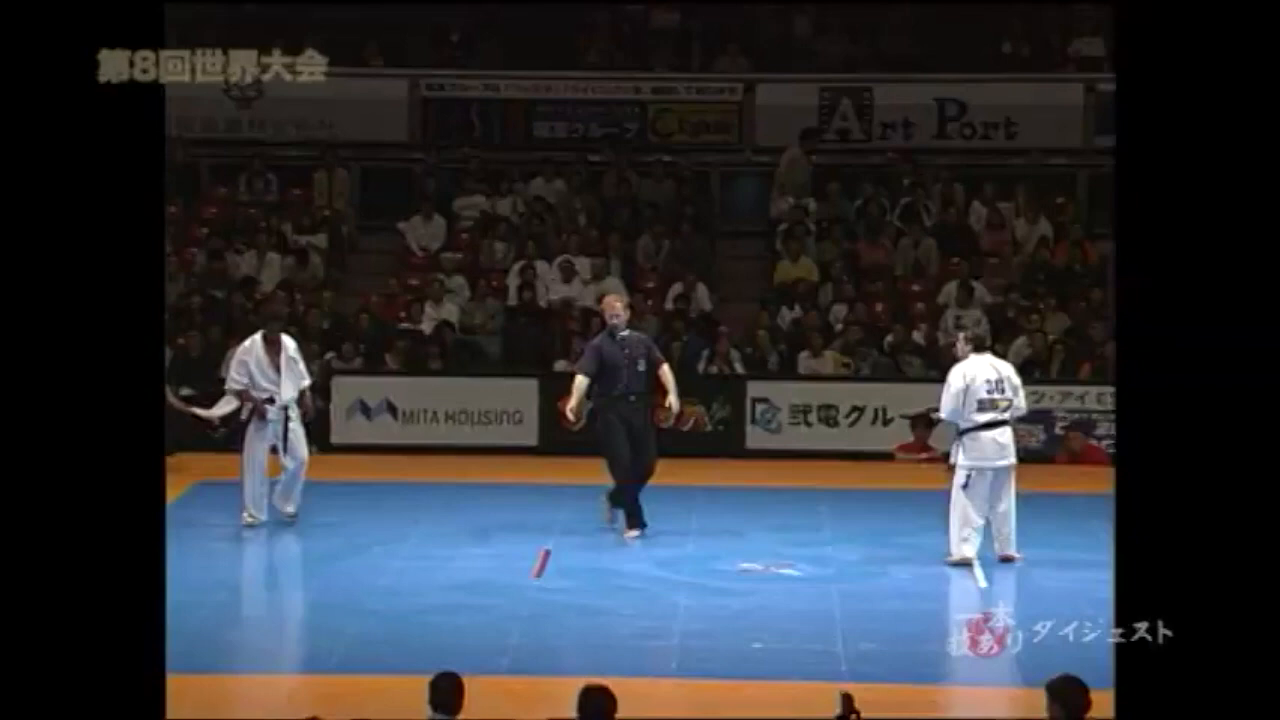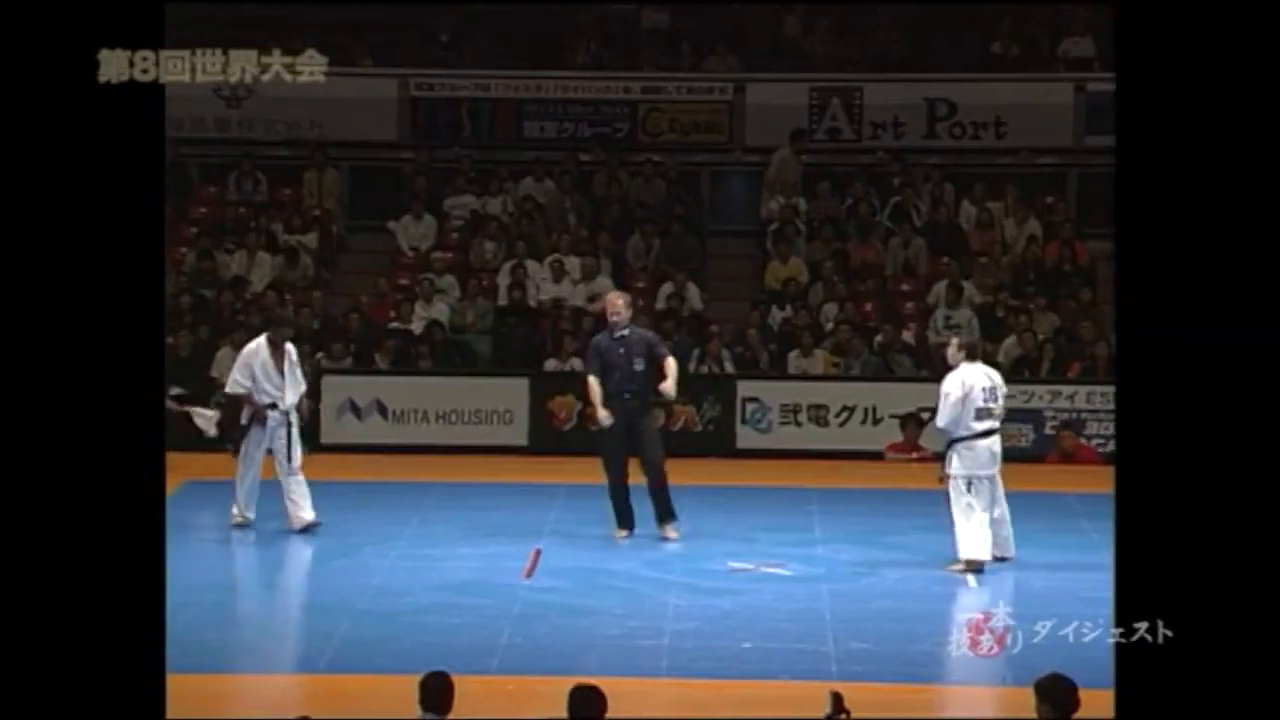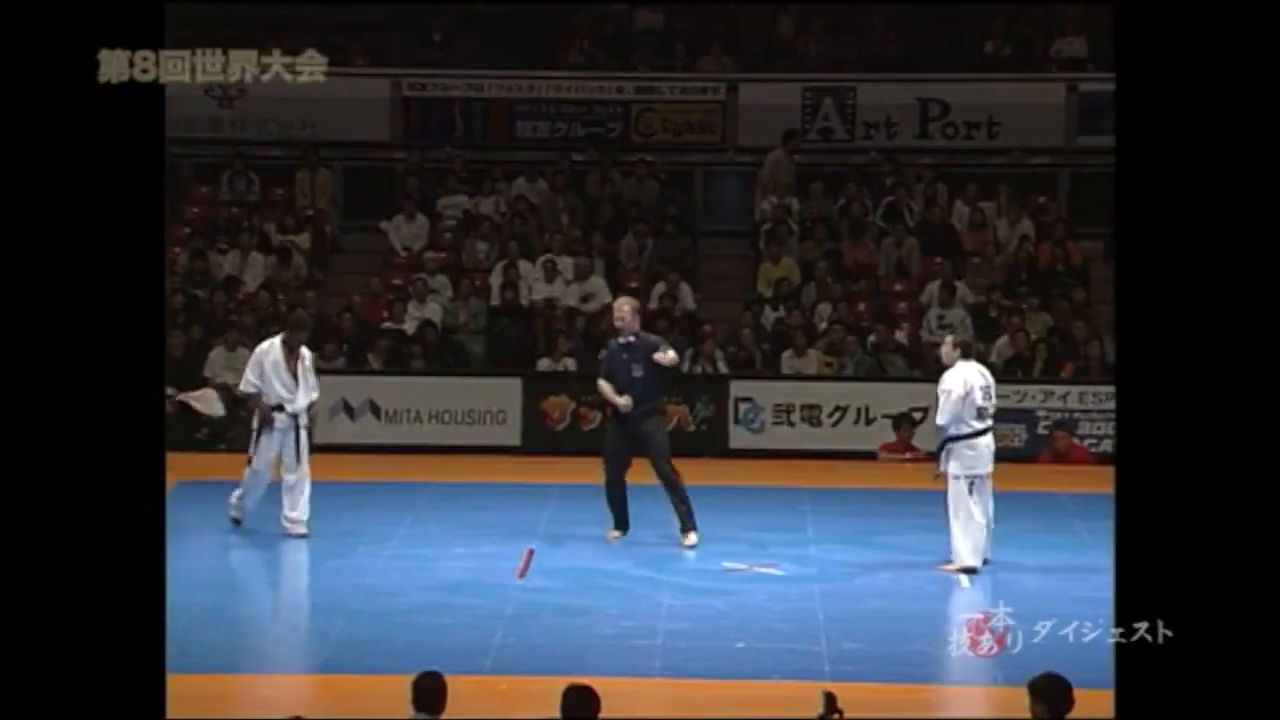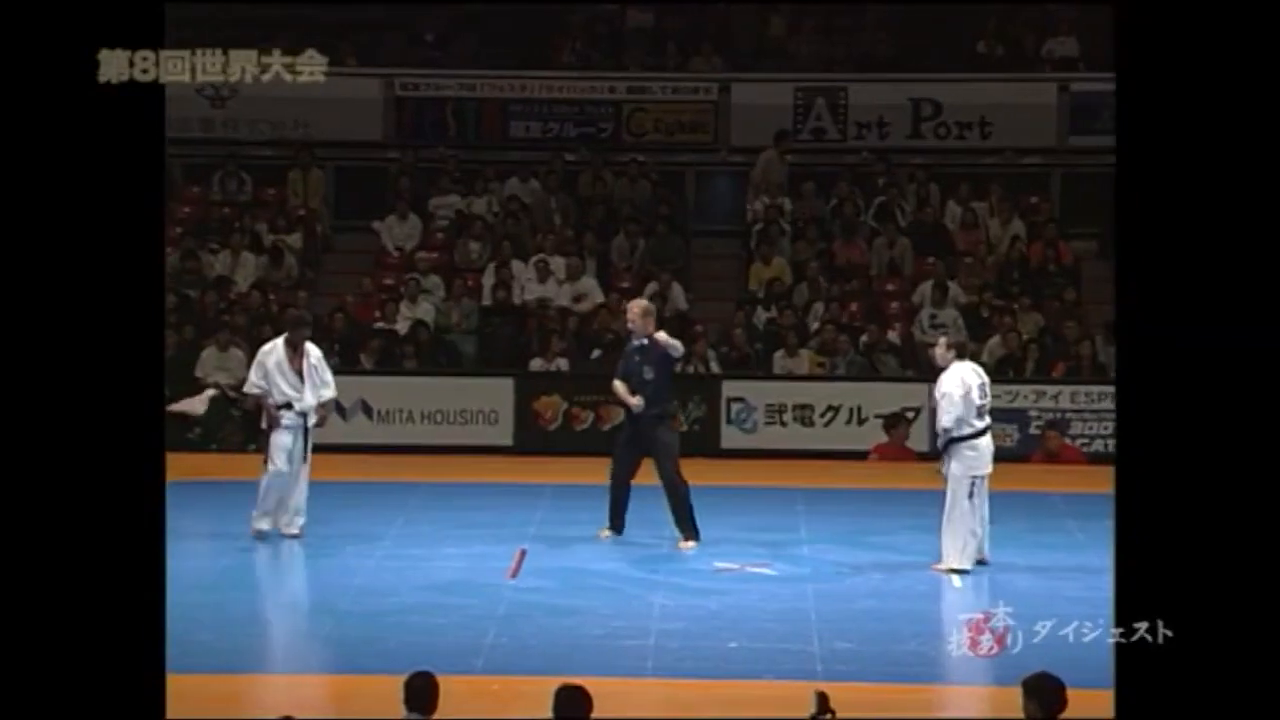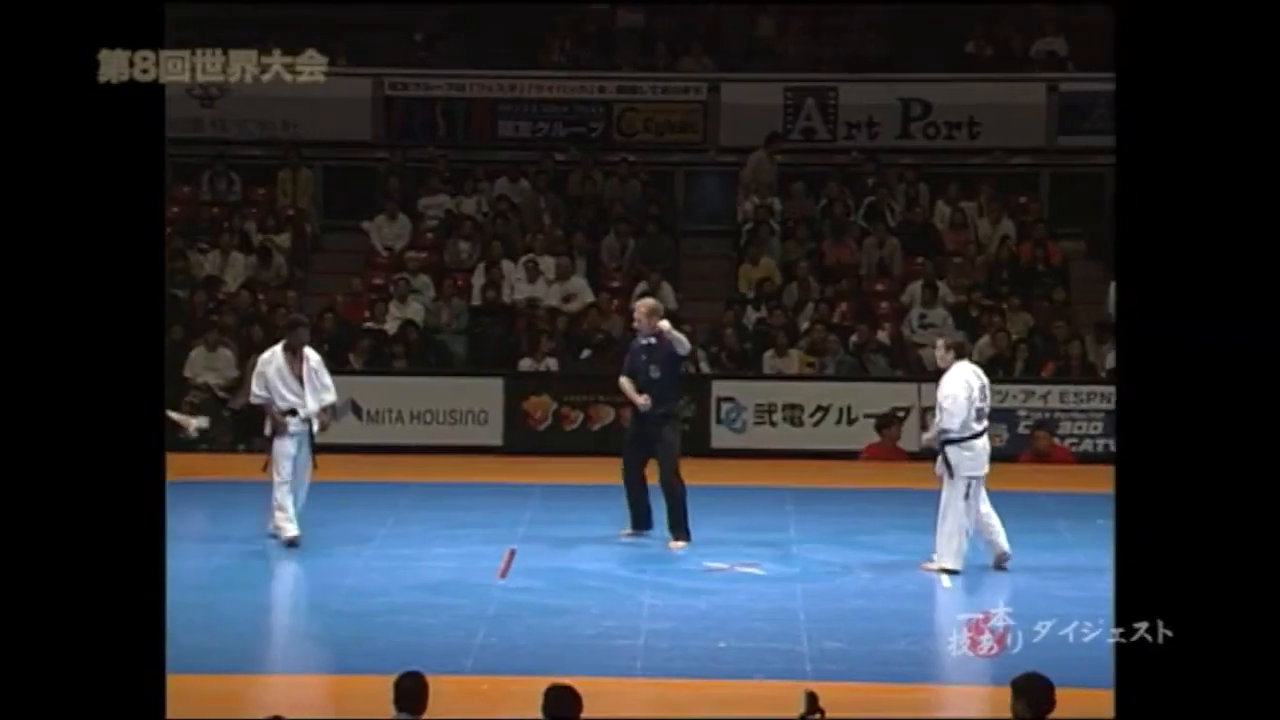
dt=0.2s
person 1, frame 1
left shoulder: (642, 341)
right shoulder: (598, 345)
left elbow: (661, 366)
right elbow: (583, 376)
left wrist: (672, 393)
right wrist: (574, 402)
left hip: (640, 410)
right hip: (612, 412)
left knee: (646, 464)
right knee: (622, 468)
left ankle: (616, 500)
right ankle: (635, 521)
person 1, frame 2
left shoulder: (645, 338)
right shoulder: (599, 342)
left elbow: (668, 359)
right elbow: (593, 378)
left wrist: (670, 380)
right wrist: (599, 408)
left hip: (642, 410)
right hip: (613, 412)
left knee: (655, 466)
right knee: (616, 472)
left ankle: (666, 520)
right ankle: (625, 523)
person 1, frame 3
left shoulder: (650, 343)
right shoulder: (612, 347)
left elbow: (672, 356)
right elbow: (602, 380)
left wrist: (668, 357)
right wrist: (615, 400)
left hip: (649, 416)
right hip: (620, 418)
left knee: (665, 470)
right knee: (613, 474)
left ankle: (688, 528)
right ankle: (620, 525)
person 1, frame 4
left shoulder: (661, 347)
right shoulder: (630, 349)
left elbow: (678, 351)
right elbow: (618, 381)
left wrist: (667, 341)
right wrist: (629, 399)
left hip: (661, 420)
right hip: (634, 419)
left knee: (671, 476)
right knee: (619, 473)
left ankle: (689, 533)
right ankle: (615, 526)
person 1, frame 5
left shoulder: (668, 345)
right shoulder: (636, 346)
left elbow: (685, 348)
right elbow: (624, 378)
left wrist: (671, 332)
right wrist: (636, 398)
left hip: (665, 418)
right hip: (640, 417)
left knee: (669, 476)
right knee: (631, 471)
left ankle: (680, 533)
right ankle: (640, 523)
person 2, frame 1
left shoulder: (961, 370)
right shoulder: (1007, 368)
left elbow: (948, 411)
right elbow: (1020, 406)
left hip: (975, 441)
right hip: (1003, 437)
left knee: (966, 498)
right knee: (1002, 499)
left ankle: (964, 551)
right ankle: (1007, 550)
person 2, frame 2
left shoulder: (956, 378)
right shoulder: (993, 374)
left elbow: (945, 421)
right elbow: (999, 411)
left wrist: (953, 432)
left hip: (967, 448)
right hip: (991, 443)
left knee: (967, 506)
right knee: (994, 503)
left ankle: (974, 556)
right ankle: (1001, 549)
person 2, frame 3
left shoulder: (955, 376)
right shoulder: (982, 372)
left elbow: (946, 418)
left wrist: (942, 436)
left hip: (964, 447)
right hip: (982, 442)
left knee: (965, 506)
right knee: (980, 504)
left ankle: (967, 559)
right ankle: (978, 552)
person 2, frame 4
left shoulder: (951, 377)
right shoulder: (976, 370)
left elbow: (948, 420)
left wrist: (942, 440)
left hip: (965, 448)
right hip: (979, 442)
left knee: (961, 507)
right knee: (974, 504)
left ankle: (957, 560)
right ankle: (977, 551)
person 2, frame 5
left shoulder: (954, 378)
right shoulder: (975, 372)
left elbow: (951, 420)
left wrist: (933, 436)
right wrist: (938, 429)
left hip: (962, 449)
right hip: (975, 446)
left knee: (956, 508)
right knee: (977, 504)
left ankle: (948, 560)
right ankle: (1000, 549)
person 3, frame 1
left shoulder: (290, 344)
right shoulder: (248, 348)
left elbow: (301, 376)
right elbow: (236, 383)
left wrist: (306, 399)
right wrist: (255, 403)
left hip: (288, 411)
right hip: (262, 412)
left knee: (298, 458)
right knee: (255, 464)
left ankle: (285, 503)
right ankle: (253, 513)
person 3, frame 2
left shoulder: (290, 350)
right shoulder: (252, 351)
left elbow: (297, 381)
right elbow: (238, 386)
left wrist: (302, 404)
right wrist: (256, 407)
left hip: (286, 417)
right hip: (261, 417)
left knee: (292, 466)
right knee: (248, 466)
left ankle: (302, 518)
right ankle: (243, 514)
person 3, frame 3
left shoulder: (306, 355)
right shoulder: (265, 351)
left elbow: (311, 388)
right elbow: (251, 385)
left wrist: (310, 411)
right wrist: (263, 410)
left hip: (296, 420)
right hip: (272, 419)
left knee: (297, 472)
right knee: (259, 468)
left ankle: (295, 523)
right ankle: (238, 505)
person 3, frame 4
left shoulder: (314, 353)
right shoulder: (269, 351)
left elbow: (325, 384)
right elbow: (256, 385)
left wrist: (323, 409)
right wrist: (268, 409)
left hip: (304, 420)
right hip: (280, 419)
left knee: (299, 474)
right knee: (277, 470)
left ankle: (291, 524)
right ankle: (262, 519)
person 3, frame 5
left shoulder: (313, 357)
right shoulder: (269, 359)
left elbow: (326, 388)
right elbow: (259, 394)
left wrist: (325, 413)
right wrist: (274, 416)
left hip: (307, 425)
right hip: (284, 426)
left knee: (300, 480)
right knee: (283, 479)
left ankle: (279, 524)
right ankle: (288, 531)
